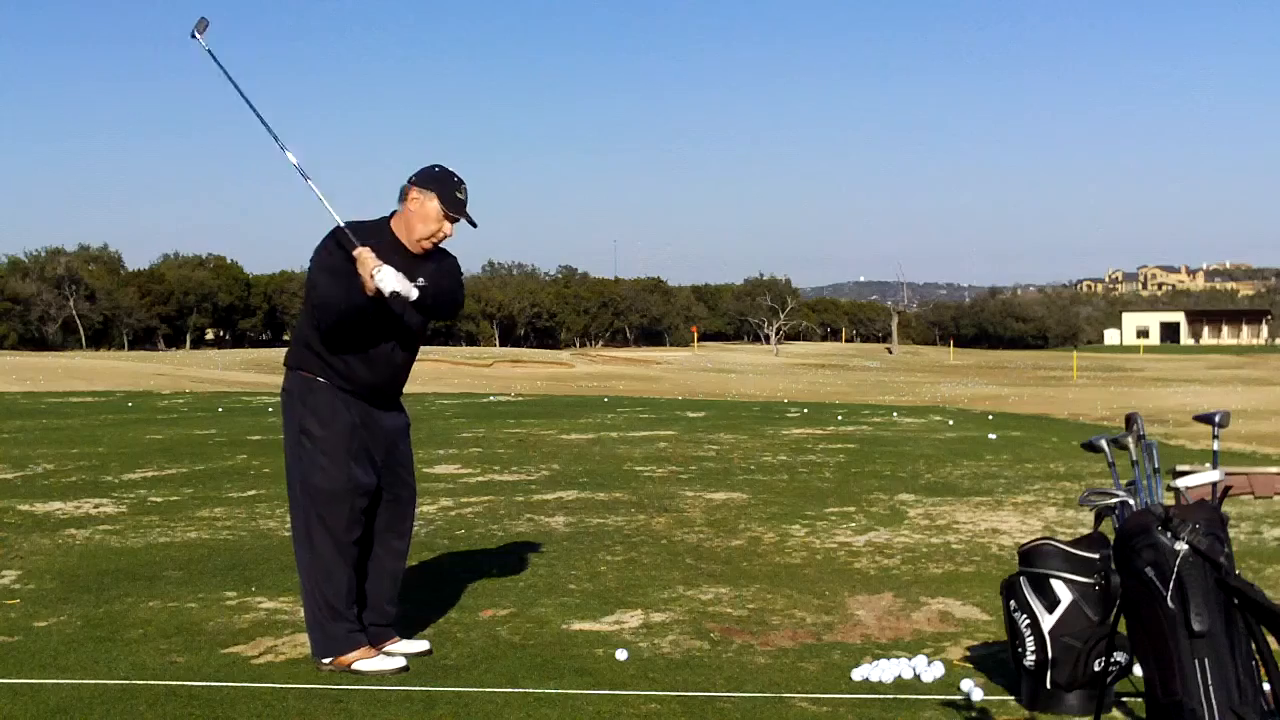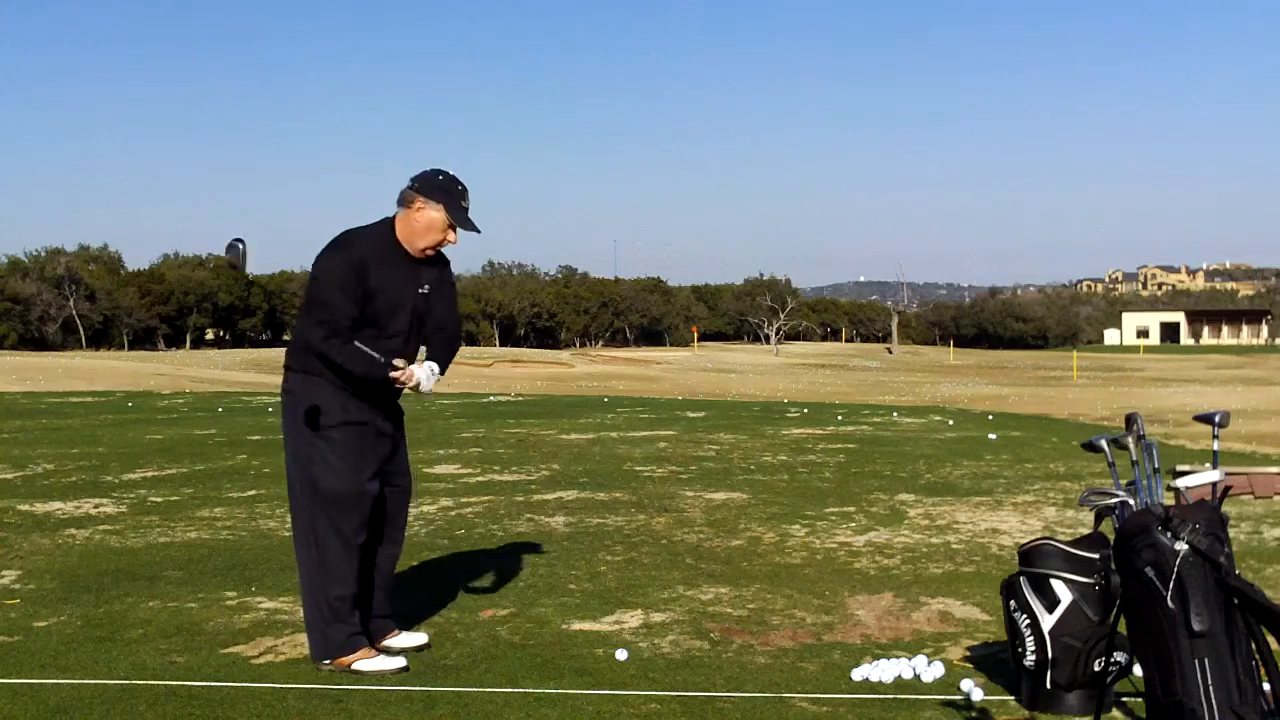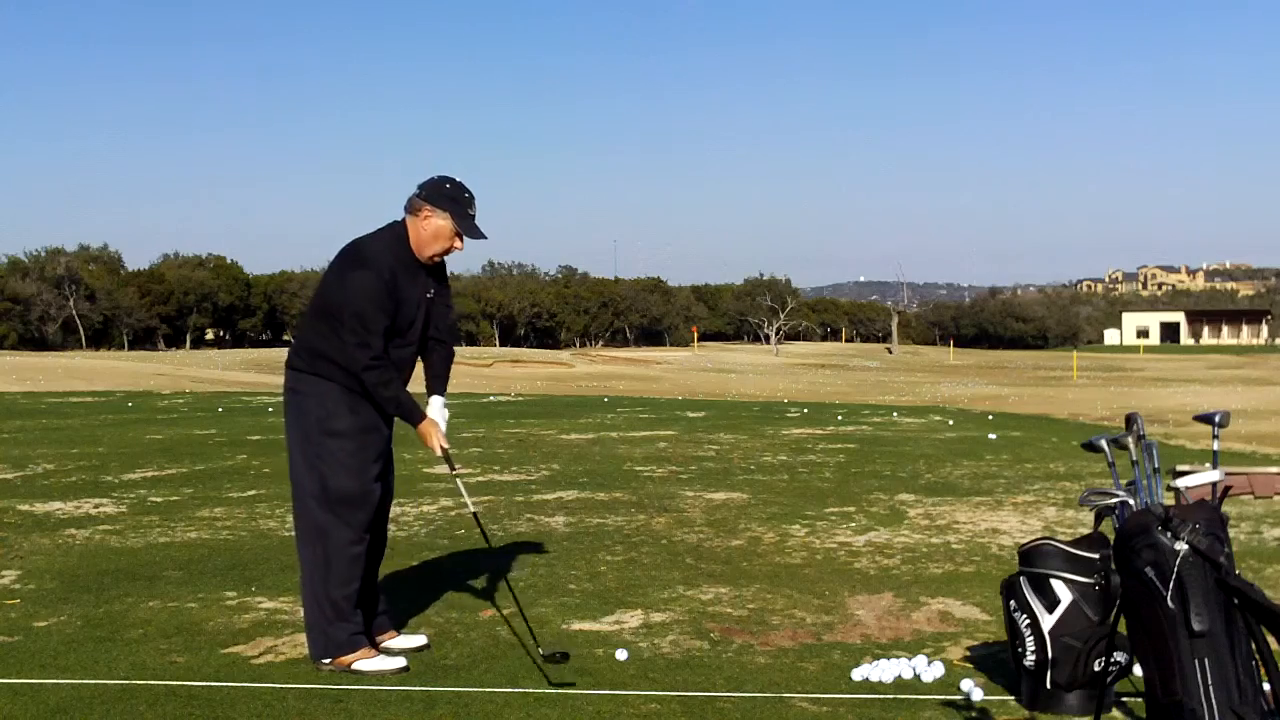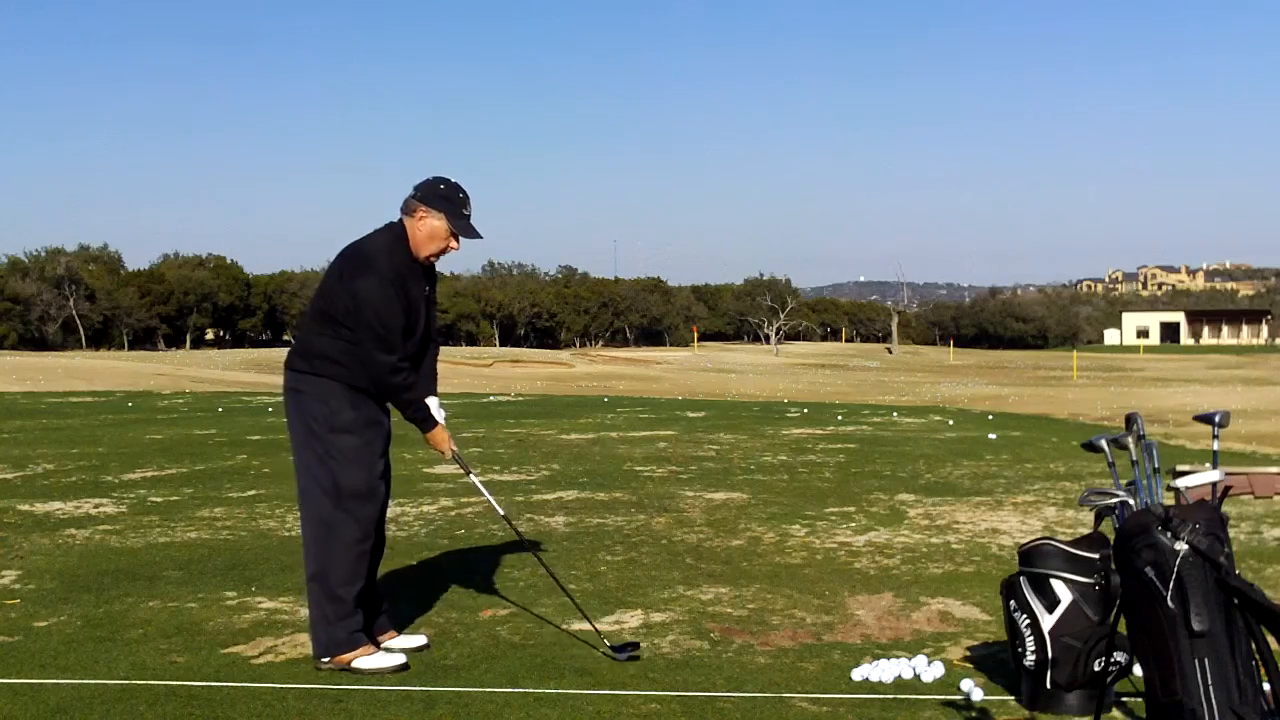
dt=0.3s
person 1, frame 1
left shoulder: (440, 264)
right shoulder: (346, 244)
left elbow: (448, 304)
right elbow: (325, 319)
left wrist: (405, 290)
right wrist: (367, 292)
left hip: (384, 404)
right hip: (323, 395)
left knee: (392, 512)
right knee: (333, 513)
left ankle: (376, 630)
right ankle: (339, 644)
person 1, frame 2
left shoulder: (435, 268)
right shoulder: (351, 252)
left elbow: (447, 330)
right elbow: (329, 338)
left wrist: (429, 366)
right wrist: (389, 367)
left hip: (379, 401)
right hip: (324, 396)
left knee: (387, 509)
right knee: (337, 513)
left ankle: (374, 624)
right ankle: (339, 644)
person 1, frame 3
left shoulder: (432, 269)
right shoulder: (368, 262)
left elbow: (439, 336)
right elbow: (364, 356)
left wrist: (437, 399)
right wrist: (415, 419)
left hip: (366, 399)
right hip: (326, 393)
left knee: (370, 509)
right knee: (340, 509)
left ankle: (370, 624)
right ankle: (339, 643)
person 1, frame 4
left shoulder: (420, 267)
right shoulder: (372, 264)
left elbow: (424, 338)
right elbow: (385, 359)
left wrist: (430, 399)
right wrist: (427, 424)
left hip: (361, 395)
right hip: (326, 392)
left knee: (366, 505)
right knee: (345, 506)
left ankle: (370, 624)
right ankle: (340, 640)
